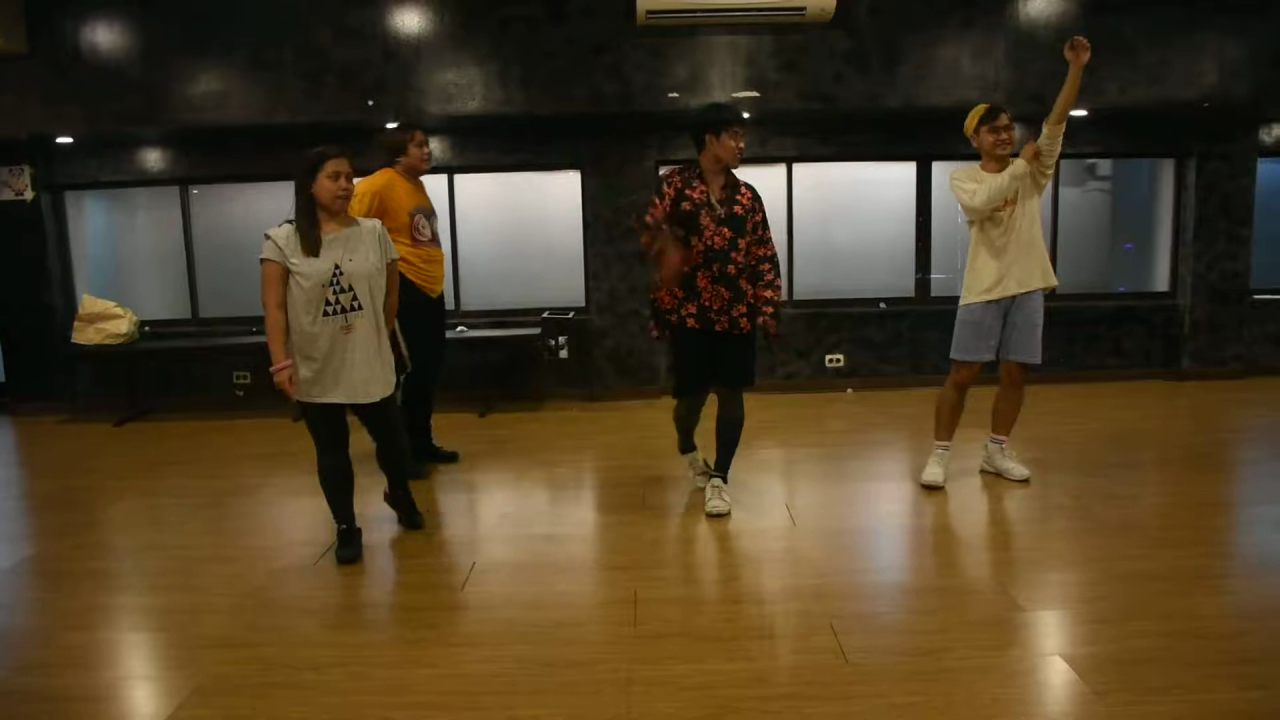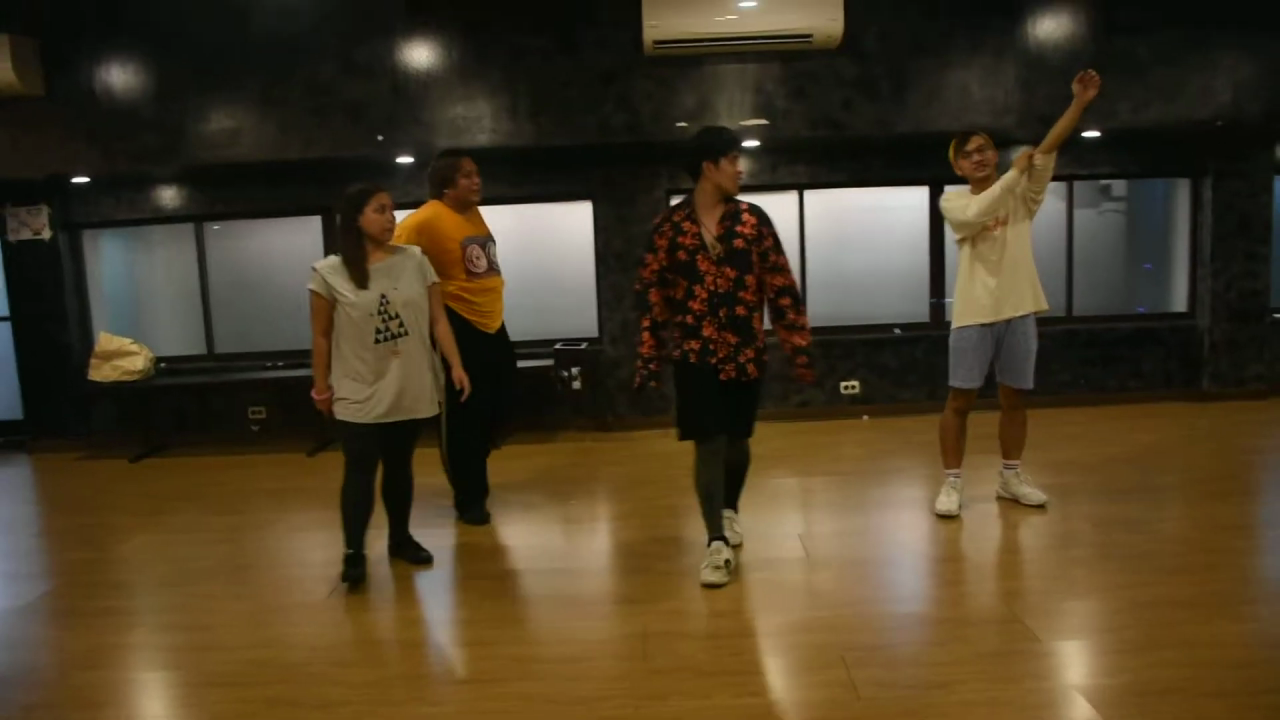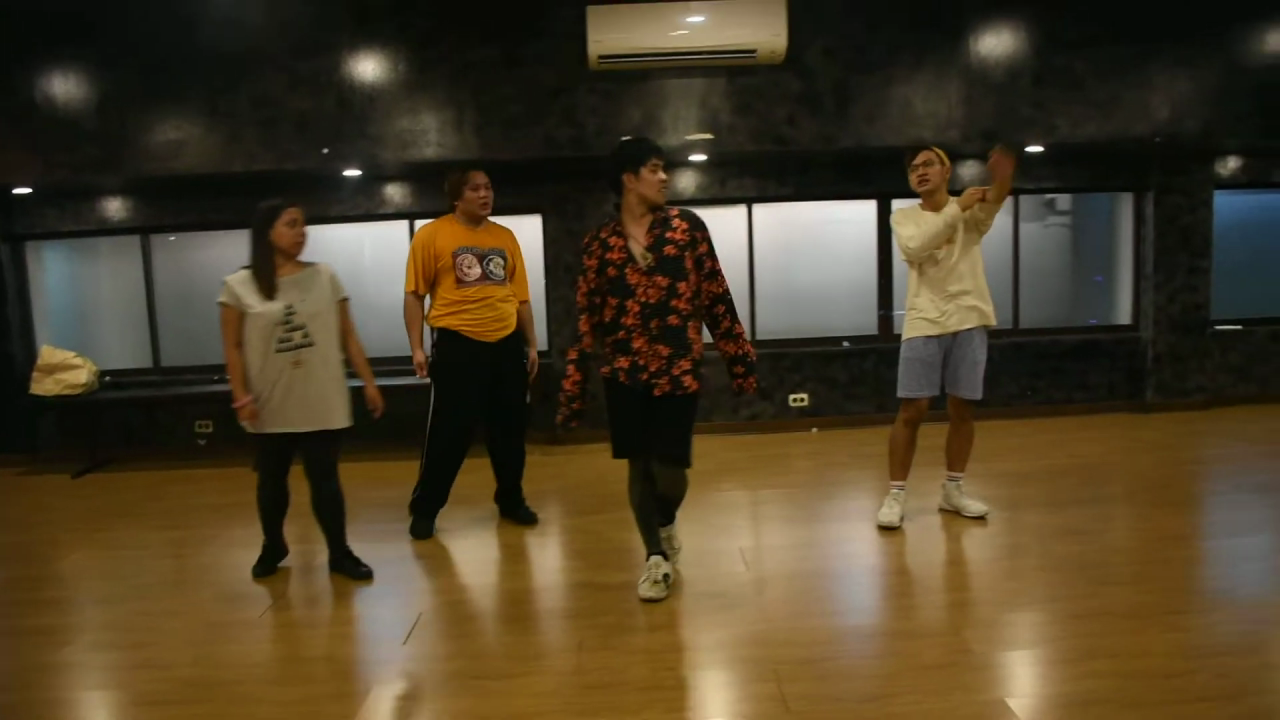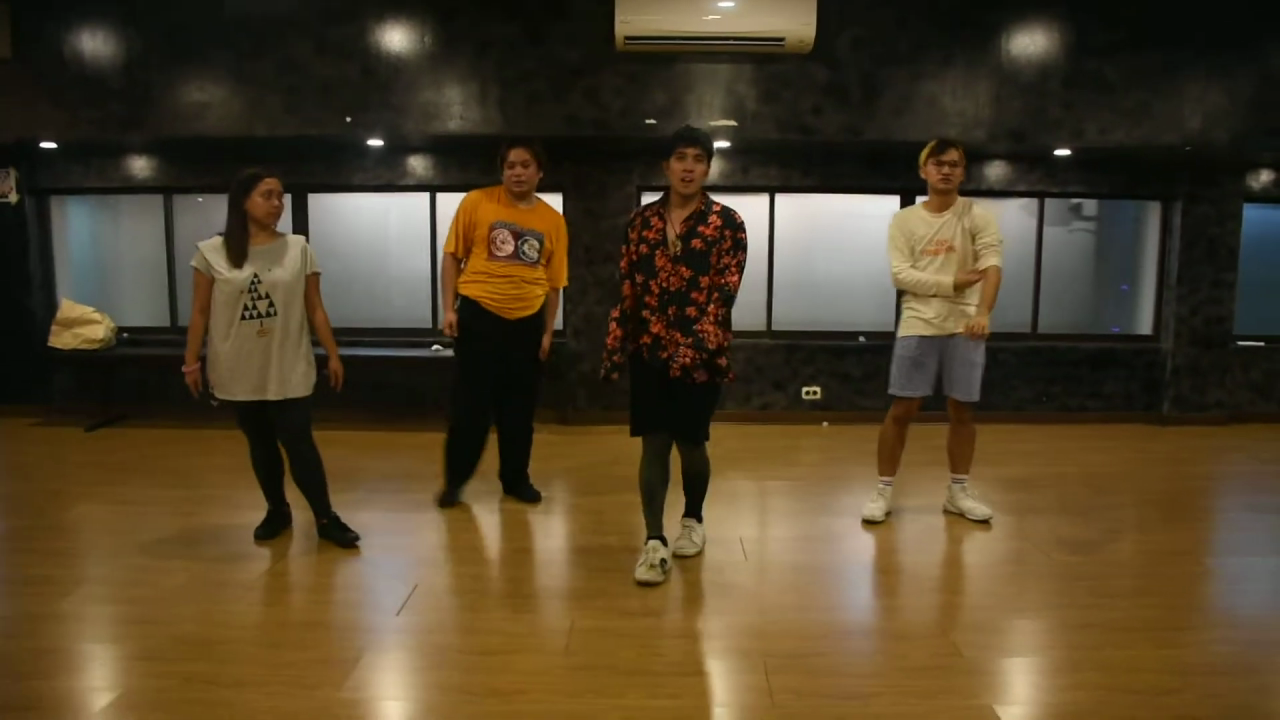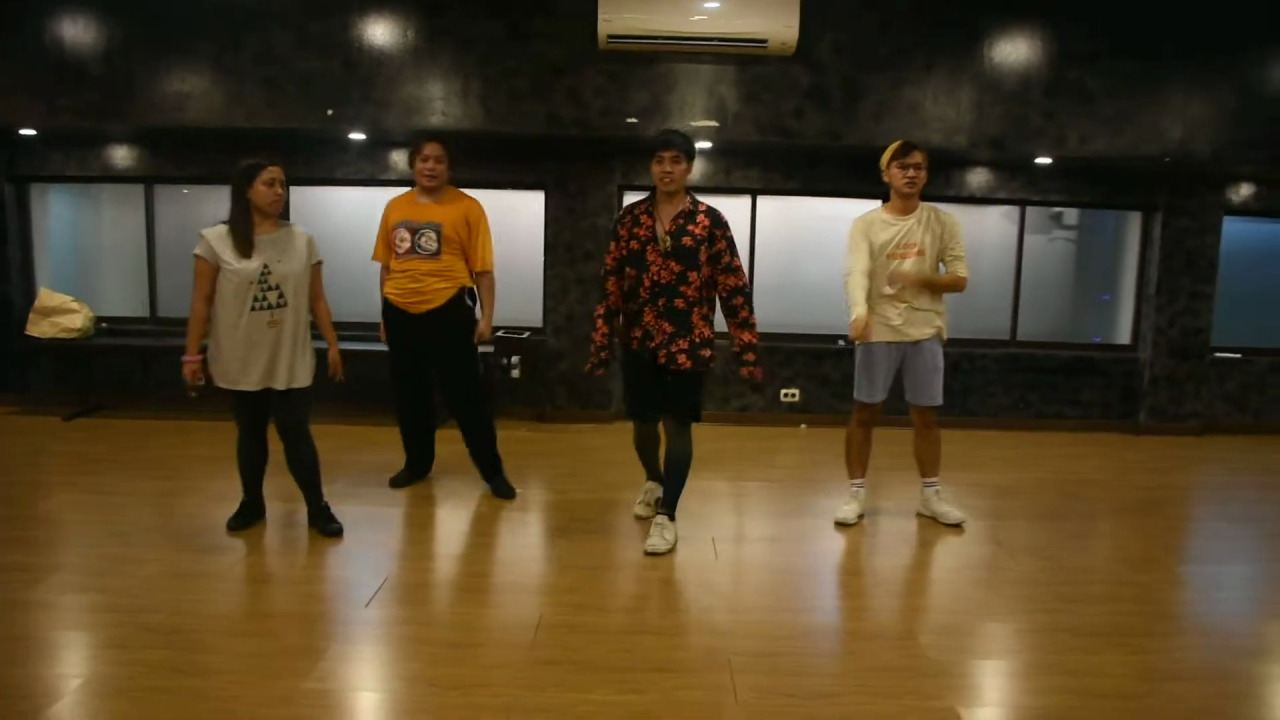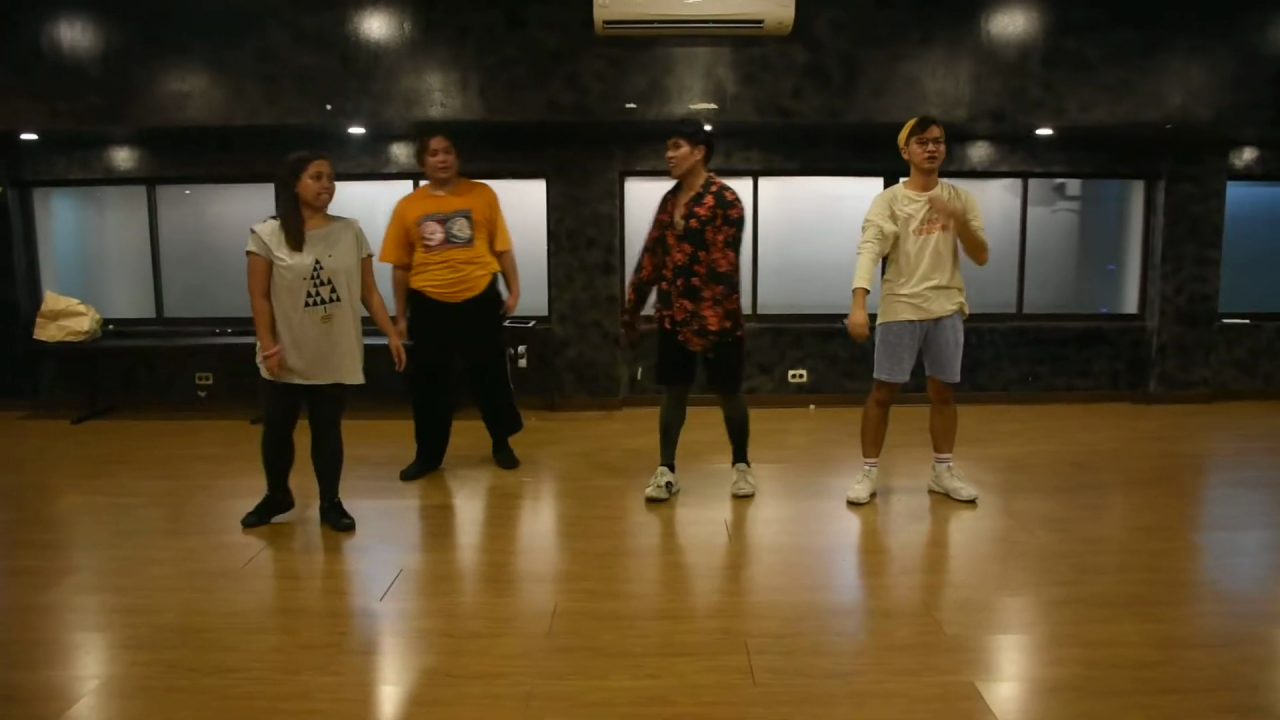
dt=0.7s
person 1, frame 1
left shoulder: (745, 194)
right shoulder: (675, 184)
left elbow: (765, 256)
right elbow: (654, 231)
left wrist: (768, 303)
right wrist: (668, 253)
left hip: (737, 312)
right hip: (687, 311)
left knee: (732, 394)
right knee: (691, 394)
left ankle: (718, 479)
right ankle: (686, 447)
person 1, frame 2
left shoulder: (754, 220)
right shoulder: (669, 225)
left elbow: (781, 287)
right elbow: (653, 292)
left wrist: (798, 347)
right wrist: (649, 354)
left hip: (744, 353)
right hip: (694, 355)
left knee: (736, 441)
right knee: (708, 446)
left ankle: (730, 510)
right ankle: (717, 544)
person 1, frame 3
left shoulder: (687, 227)
right shoulder: (599, 243)
left elbow: (715, 296)
right elbow: (587, 316)
left wrist: (739, 356)
right wrist: (573, 386)
left hip: (678, 370)
right hip: (625, 373)
left knee: (669, 467)
right knee: (639, 465)
left ankle: (666, 521)
right ankle: (655, 558)
person 1, frame 4
left shoulder: (727, 223)
right shoulder: (642, 219)
left elbow: (725, 292)
right elbow: (628, 286)
left wrist: (700, 342)
right wrist: (616, 343)
left hip: (700, 355)
right hip: (648, 352)
left knee: (690, 443)
right knee: (654, 444)
left ankle: (693, 519)
right ankle: (654, 542)
person 1, frame 5
left shoulder: (711, 222)
right shoulder: (631, 217)
left elbow: (734, 288)
right elbow: (612, 282)
left wrist: (747, 348)
right wrist: (601, 339)
left hip: (688, 340)
right hip: (639, 339)
left knee: (677, 426)
right knee: (643, 421)
left ankle: (666, 517)
right ankle: (653, 483)
person 1, frame 6
left shoulder: (724, 200)
right shoulder: (669, 201)
left elbow: (723, 268)
right elbow: (651, 257)
left wrist: (708, 323)
right wrist: (632, 307)
left hip: (717, 319)
right hip: (673, 316)
left knee: (729, 395)
right knee: (674, 393)
left ankle: (741, 465)
right ankle: (666, 471)
person 2, frame 1
left shoulder: (1033, 172)
right shoulder: (963, 177)
left elbow: (1055, 124)
right elbow: (980, 202)
left wrist: (1077, 68)
right wrist: (1020, 165)
left hip: (1027, 287)
right hip: (983, 289)
left knee: (1014, 374)
right knee: (963, 374)
left ankle: (996, 451)
right ankle: (940, 454)
person 2, frame 2
left shoulder: (1022, 195)
right shoulder: (953, 202)
left elbow: (1047, 150)
right elbow: (976, 214)
left wrist: (1079, 102)
right wrist: (1014, 172)
left hip: (1019, 311)
right hip: (973, 314)
left knee: (1014, 398)
right knee: (960, 399)
left ankle: (1011, 477)
right ankle: (952, 483)
person 2, frame 3
left shoulder: (972, 211)
right shoulder: (902, 217)
left elbow: (994, 200)
right elbow: (916, 248)
left wrist: (1000, 181)
right wrist: (956, 207)
left hip: (969, 321)
right hip: (924, 324)
left knee: (962, 409)
right knee: (910, 411)
left ankle: (953, 490)
right ankle: (896, 495)
person 2, frame 4
left shoulder: (978, 215)
right shoulder: (904, 220)
left elbow: (992, 268)
right elbow: (900, 276)
left wrist: (982, 313)
right wrist: (951, 282)
left hip: (964, 327)
right hip: (917, 326)
left knee: (962, 411)
right knee: (901, 410)
left ankle: (958, 492)
right ankle: (884, 491)
person 2, frame 5
left shoulder: (942, 223)
right shoulder: (866, 224)
left elbow: (960, 279)
right elbow: (855, 273)
left wrist: (922, 279)
right wrist: (859, 313)
left hip: (925, 332)
right hip: (877, 332)
left knee: (926, 416)
right knee: (864, 413)
left ankle: (930, 495)
right ankle: (856, 494)
person 2, frame 6
left shoulder: (960, 199)
right shoulder: (888, 200)
left elbow: (982, 256)
right elbow: (868, 251)
left wrist: (957, 218)
right wrist: (858, 303)
left hip: (946, 309)
right hip: (899, 309)
left knee: (943, 391)
right knee: (883, 392)
left ankle: (943, 471)
right ankle: (868, 472)
person 3, frame 1
left shoulder: (374, 233)
right shoulder: (282, 242)
left elbow: (390, 295)
right elbow: (274, 307)
right wrist: (281, 362)
left hip: (370, 364)
right hip: (315, 369)
left knee: (391, 436)
right knee: (331, 449)
left ankle: (400, 495)
right ankle: (347, 529)
person 3, frame 2
left shoulder: (414, 261)
right shoulder: (329, 273)
left elbow: (437, 318)
right elbow: (321, 335)
left wrist: (456, 366)
right wrist: (321, 388)
left hip: (410, 388)
right hip: (358, 394)
left knee: (400, 466)
right knee: (359, 471)
left ankle: (400, 538)
right ankle: (354, 554)
person 3, frame 3
left shoulder: (324, 277)
right shoulder: (238, 287)
left elbow: (347, 336)
right elbow: (233, 348)
left wrist: (368, 381)
right wrist: (242, 396)
left hip: (321, 401)
right hip: (270, 405)
left knee: (324, 478)
right knee: (271, 479)
left ankle: (340, 553)
right ankle: (273, 545)
person 3, frame 4
left shoulder: (298, 249)
right shoulder: (212, 252)
left elbow: (315, 308)
right elbow: (201, 313)
left wrist: (333, 355)
right wrist: (191, 362)
left hip: (289, 369)
right hip: (239, 372)
left knee: (299, 443)
right knee: (260, 444)
left ankle: (326, 518)
right ankle: (278, 511)
person 3, frame 5
left shoulder: (301, 239)
right shoulder: (216, 240)
left elbow: (316, 298)
right elbow: (202, 301)
left wrist: (332, 343)
right wrist: (192, 354)
left hip: (290, 360)
right hip: (241, 360)
left knee: (296, 433)
right knee: (250, 433)
left ankle: (317, 507)
right ankle: (252, 503)
person 3, frame 6
left shoulder: (350, 232)
right shoulder: (267, 236)
left elbow: (368, 291)
right elbow: (259, 297)
left wrist: (392, 334)
right wrist: (269, 348)
left hip: (336, 355)
right hip: (288, 356)
left knee: (328, 428)
right knee: (276, 428)
left ankle: (330, 503)
right ankle: (277, 496)
person 4, frame 1
left shoulder: (417, 185)
right shoulder: (379, 186)
left hip: (431, 291)
right hip: (402, 291)
left knee: (427, 372)
right knee: (414, 373)
left ankle: (420, 444)
right ankle: (404, 448)
person 4, frame 2
left shoulder: (473, 212)
right shoulder: (426, 220)
left hip: (493, 325)
right hip: (457, 328)
left knee: (499, 405)
right knee: (464, 415)
left ankle: (463, 468)
right ankle: (470, 497)
person 4, frame 3
left shoulder: (505, 237)
right shoulder: (431, 235)
left elbow: (520, 296)
right elbow: (414, 295)
left wrist: (531, 344)
right wrist: (418, 347)
left hip: (507, 343)
right hip: (457, 344)
left knee: (510, 427)
right knee: (450, 431)
left ankle: (511, 499)
right ankle: (424, 510)
person 4, frame 4
left shoulder: (554, 221)
right shoulder: (476, 203)
left elbow: (553, 282)
right elbow: (452, 256)
left wrist: (547, 331)
right wrist: (449, 307)
left hip: (527, 322)
right hip: (478, 315)
left knee: (519, 405)
right knee: (471, 401)
left ankle: (515, 478)
right ankle: (454, 478)
person 4, frame 5
left shoulder: (467, 208)
right shoulder: (393, 208)
left elbow: (483, 266)
right elbow: (386, 265)
left wrist: (486, 315)
right wrist: (384, 314)
left hip: (449, 312)
right hip: (401, 314)
left knee: (467, 394)
right knee: (409, 394)
left ankle: (492, 471)
right ankle: (417, 463)
person 4, frame 6
left shoulder: (482, 195)
right shoulder: (407, 207)
left elbow: (502, 248)
right elbow: (401, 266)
left wrist: (513, 289)
right wrist: (402, 315)
left hip: (480, 300)
right hip: (430, 305)
left knee: (491, 375)
right knee: (429, 384)
left ankle: (502, 442)
right ankle: (428, 455)
